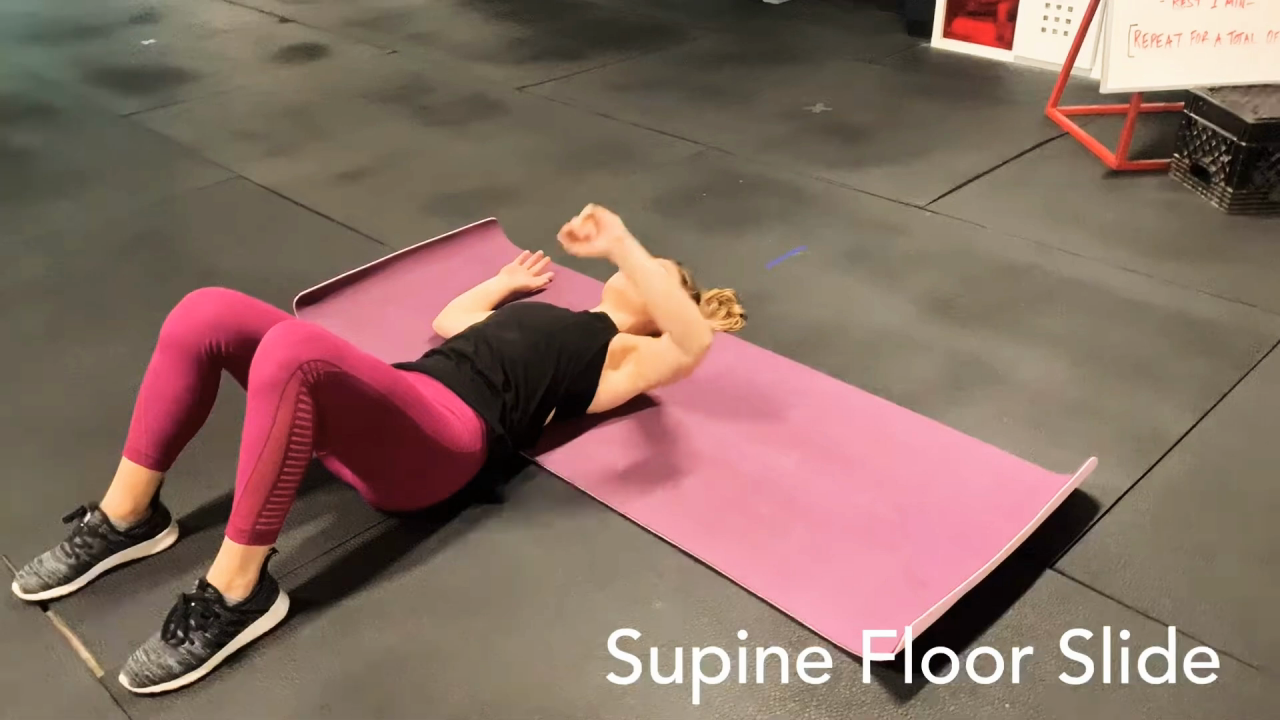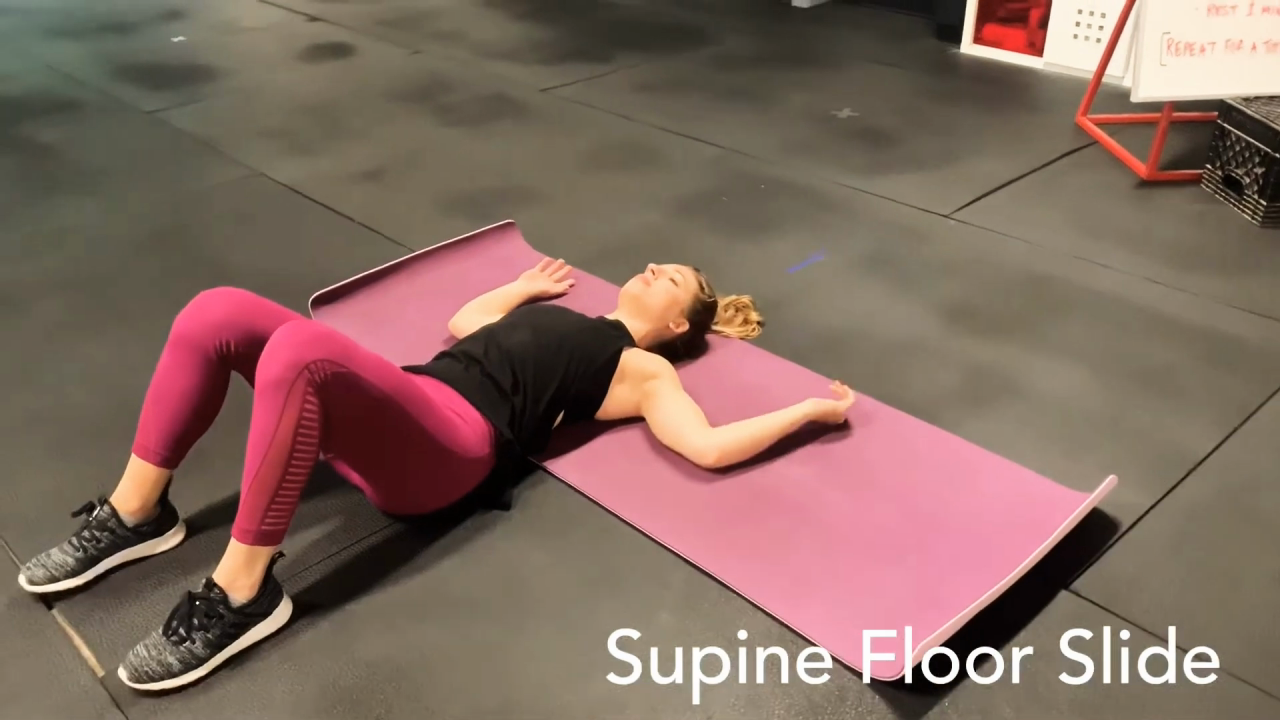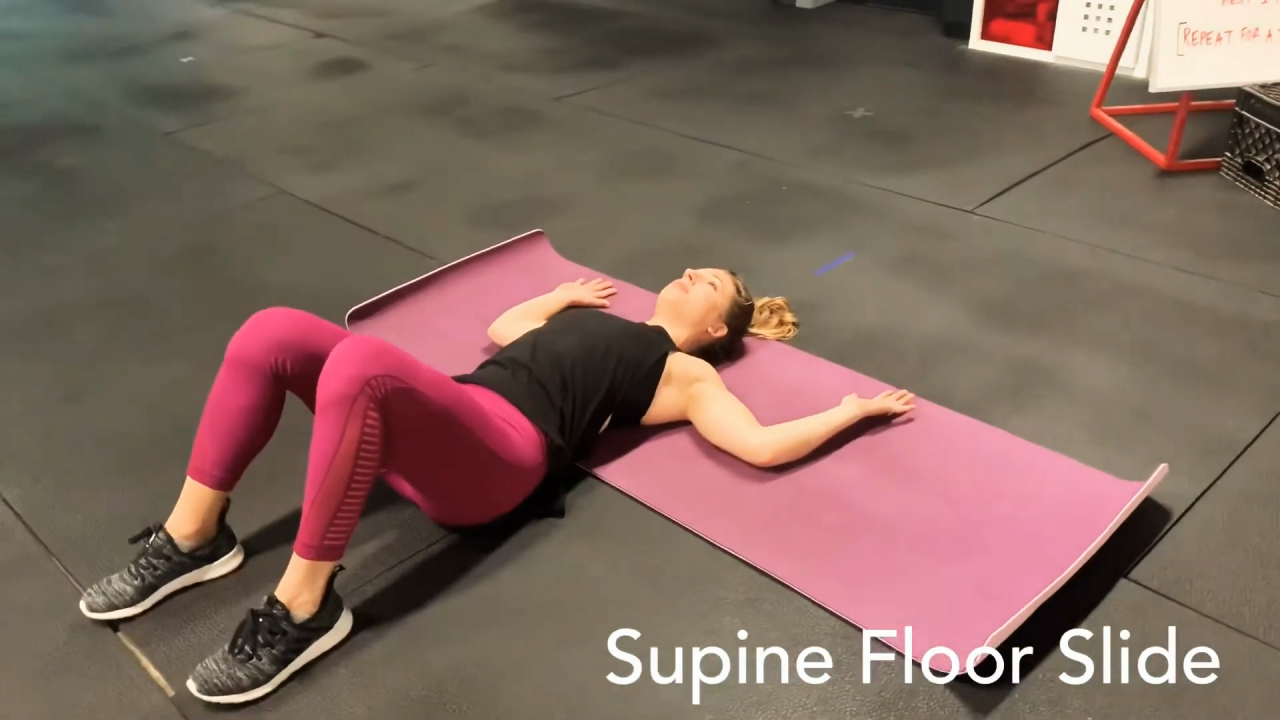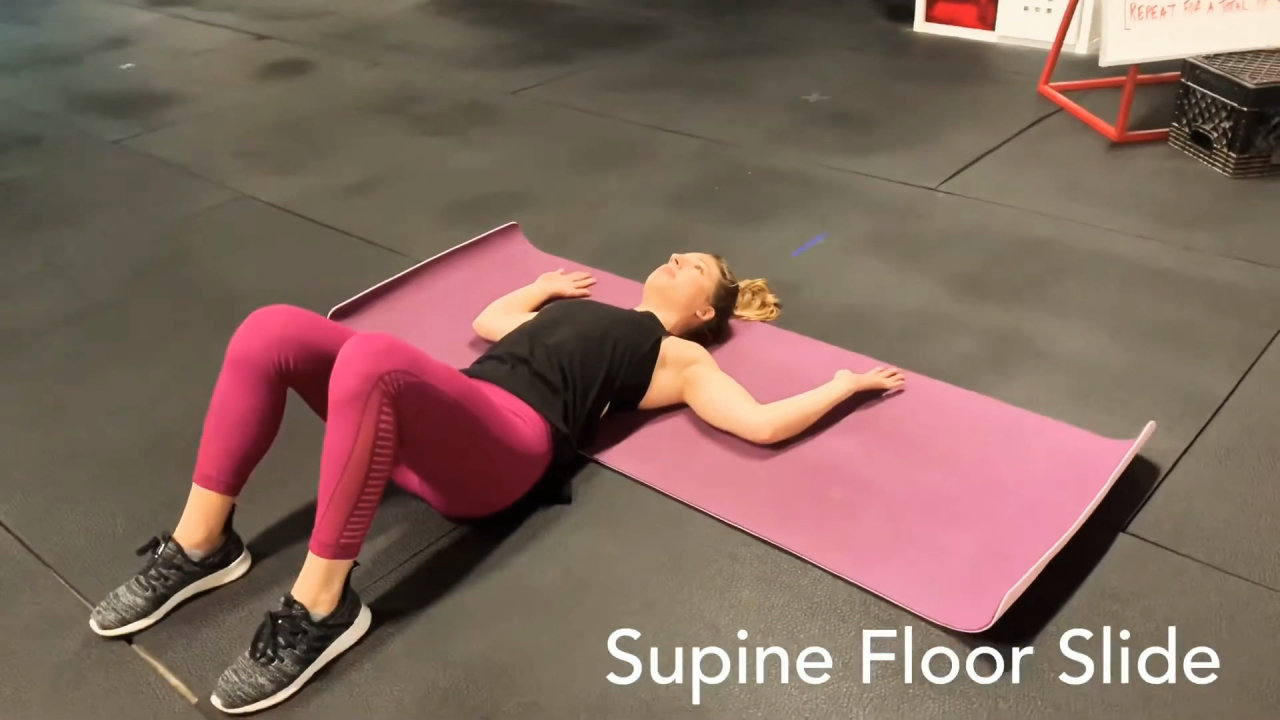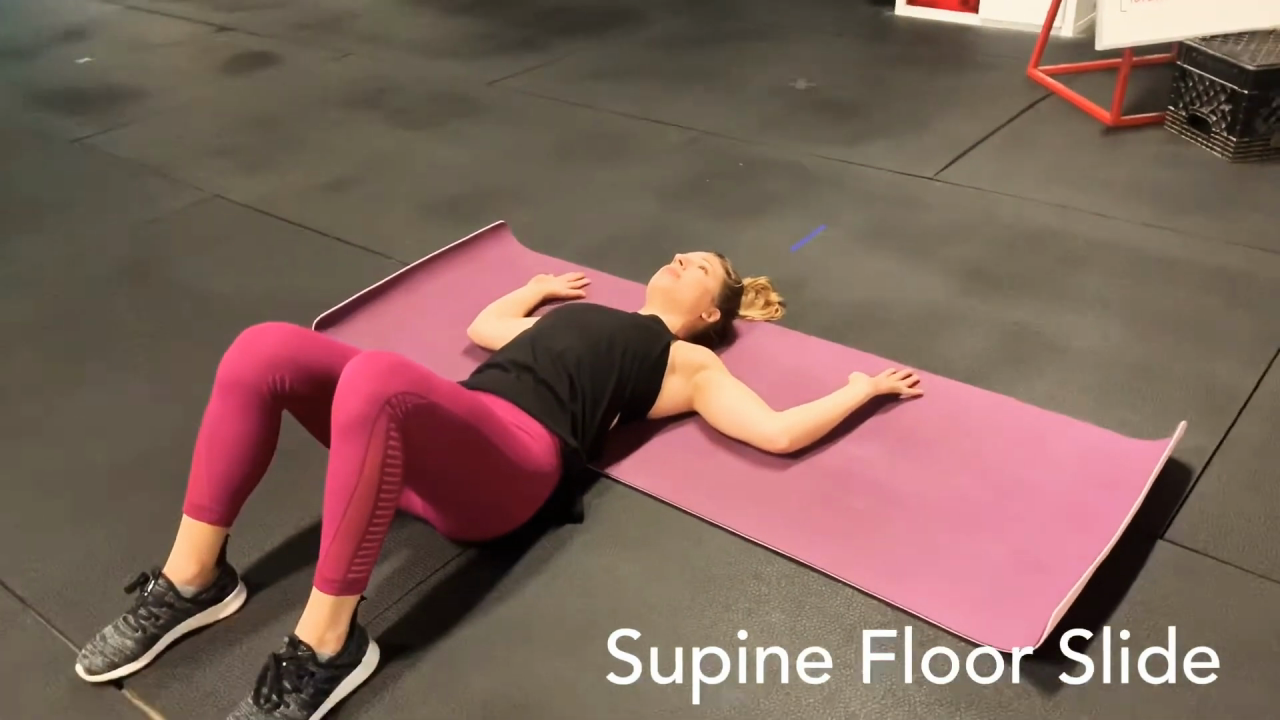
dt=1s
person 1, frame 1
left shoulder: (626, 357)
right shoulder: (543, 315)
left elbow: (694, 341)
right elbow: (447, 323)
left wrist: (622, 243)
right wrist: (505, 283)
left hip: (443, 438)
right hip: (385, 404)
left knee: (292, 349)
right knee: (207, 313)
left ankle: (236, 591)
right ankle: (125, 517)
person 1, frame 2
left shoulder: (643, 368)
right shoulder: (564, 317)
left elbow: (708, 445)
right elbow: (463, 324)
left wrist: (810, 408)
right wrist: (525, 286)
left hip: (449, 442)
right hip: (395, 406)
left knee: (298, 349)
right knee: (218, 312)
left ankle: (242, 591)
right ankle: (135, 513)
person 1, frame 3
left shoulder: (684, 372)
right shoulder: (601, 320)
left elbow: (762, 444)
right elbow: (500, 329)
left wrist: (855, 408)
right wrist: (563, 294)
left hip: (501, 451)
right hip: (442, 421)
left knee: (358, 365)
right knee: (272, 333)
left ankle: (304, 606)
right ankle: (193, 537)
person 1, frame 4
left shoulder: (679, 356)
right shoulder: (580, 310)
left elbow: (762, 422)
right elbow: (488, 320)
left wrist: (848, 382)
right wrist: (547, 285)
left hip: (505, 442)
right hip: (438, 417)
left knee: (371, 357)
right knee: (271, 331)
left ankle: (321, 604)
right ankle: (200, 544)
person 1, frame 5
left shoulder: (688, 361)
right shoulder: (574, 313)
left elbow: (779, 430)
right elbow: (485, 326)
left wrist: (862, 388)
right wrist: (539, 285)
left hip: (513, 457)
right hip: (435, 434)
left knee: (374, 379)
right knee: (265, 350)
left ankle: (328, 644)
right ankle: (193, 580)
